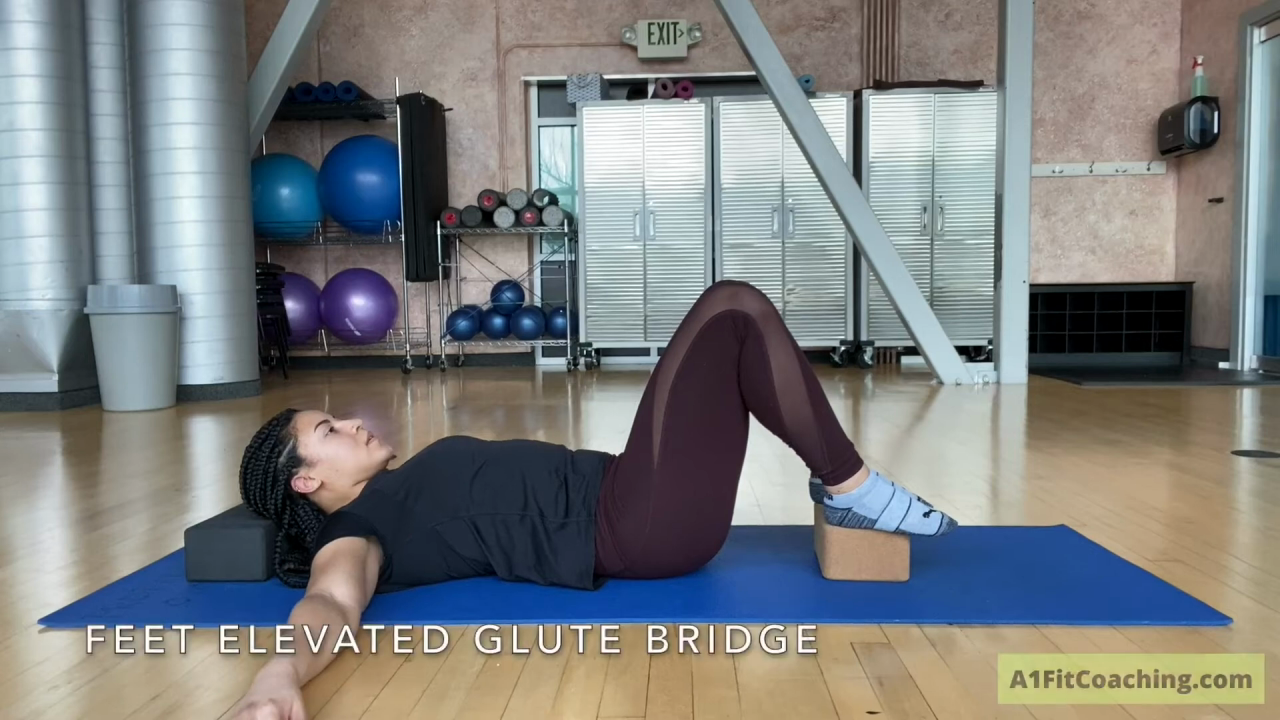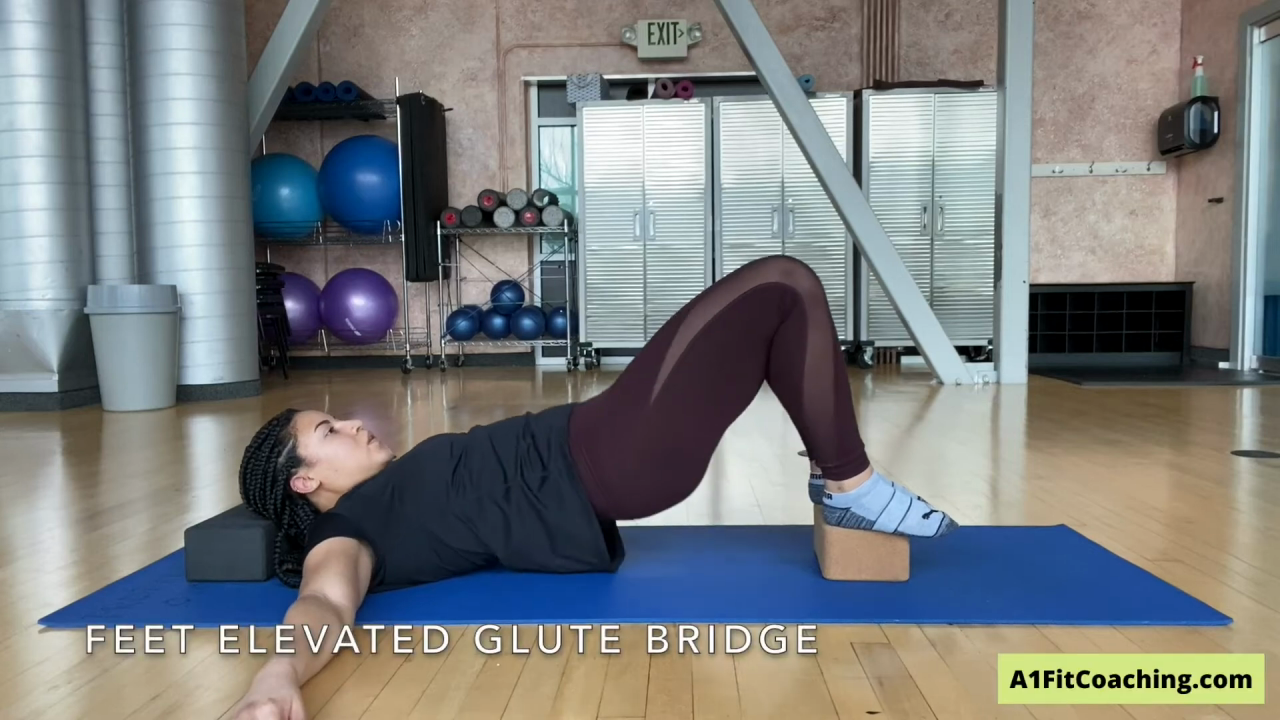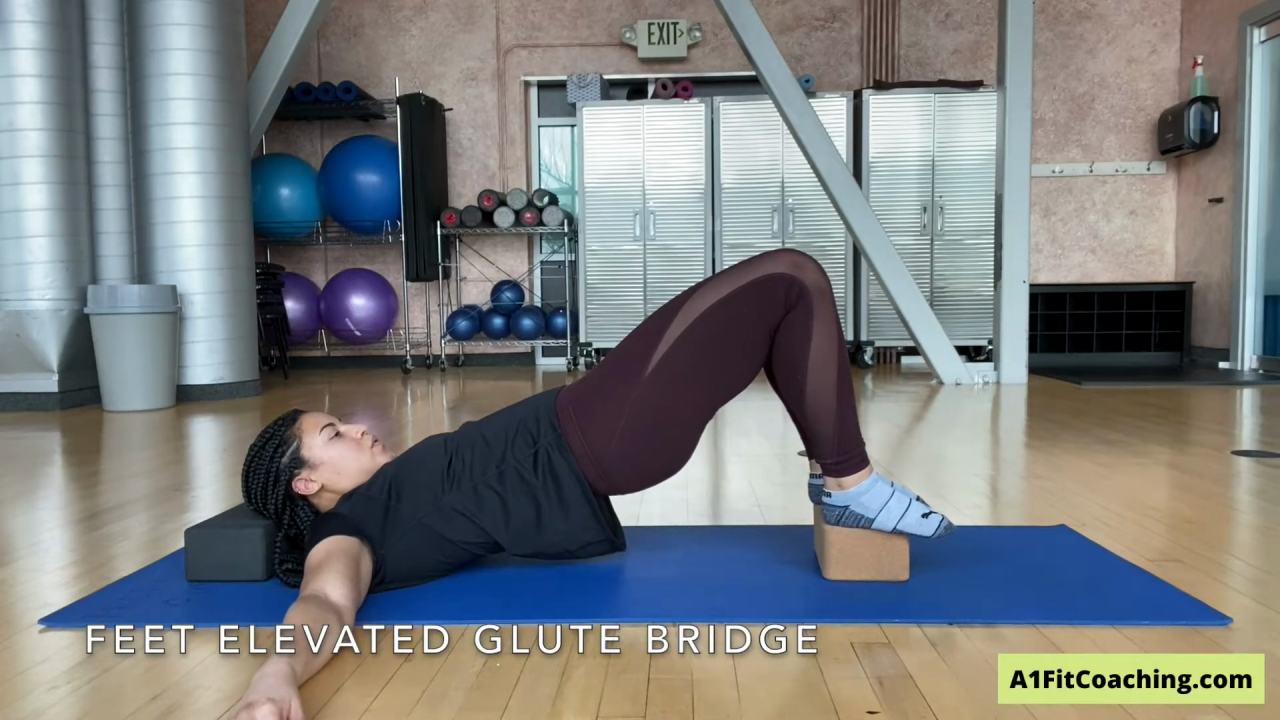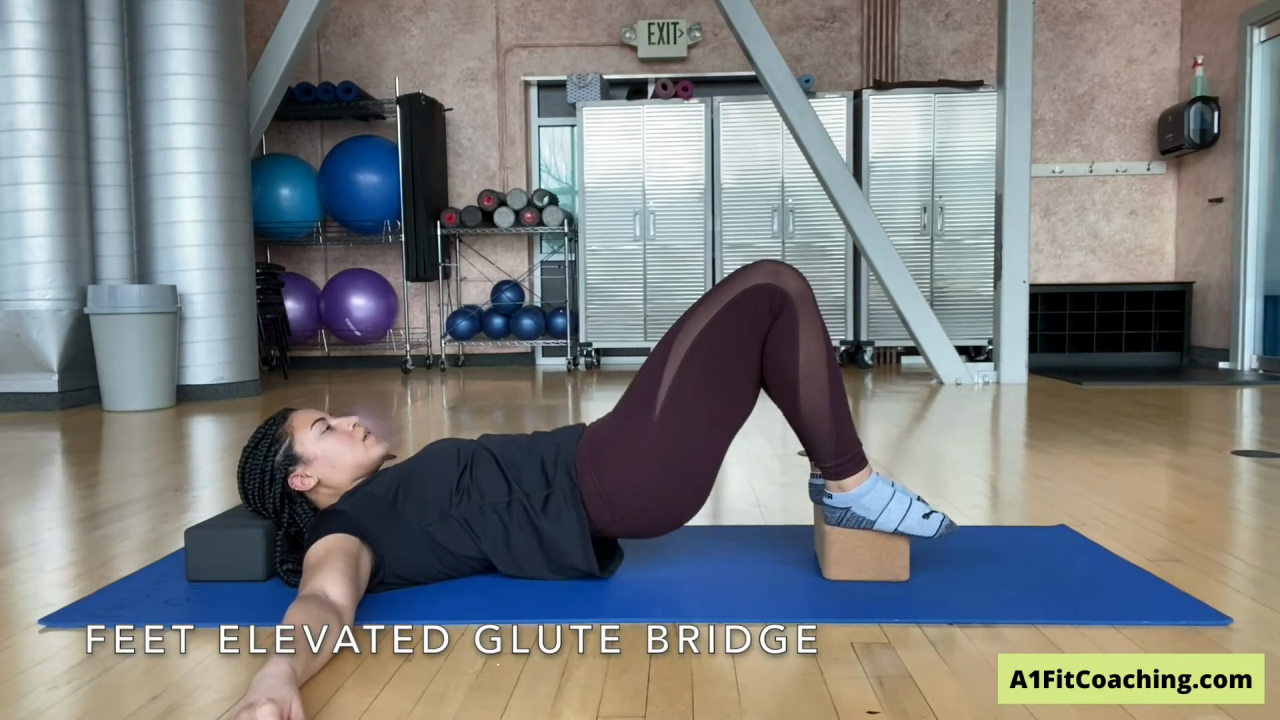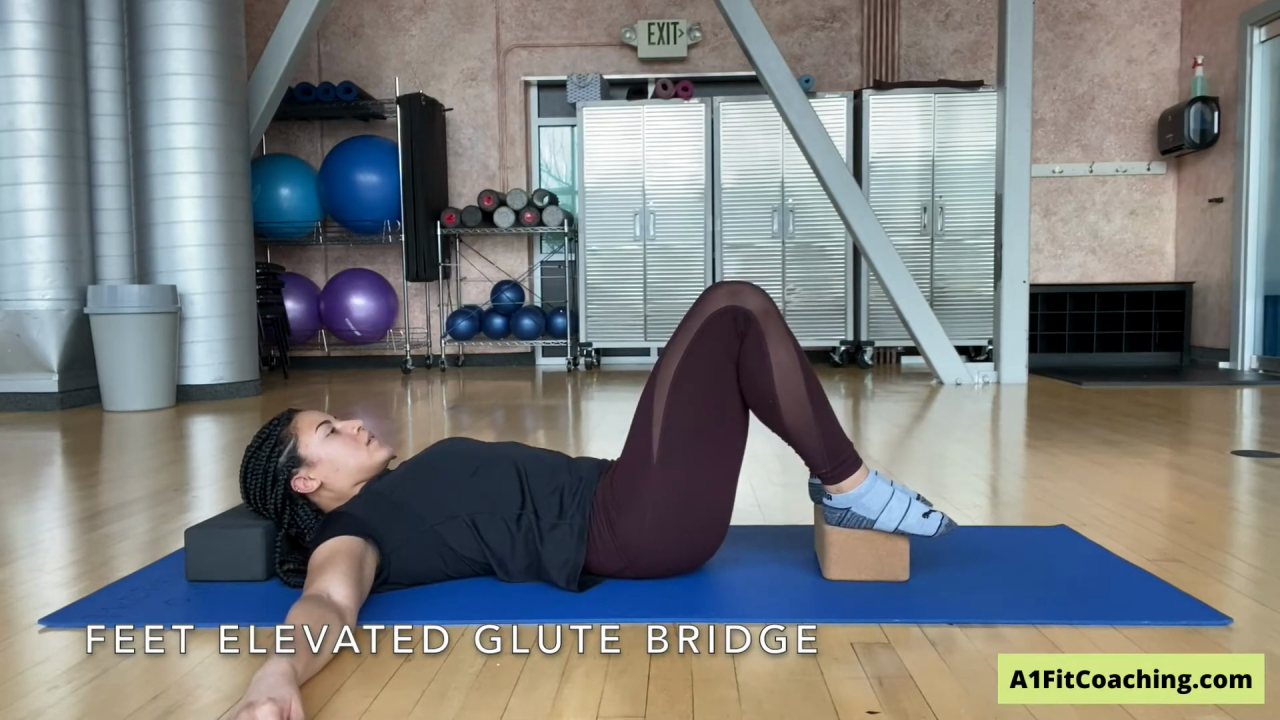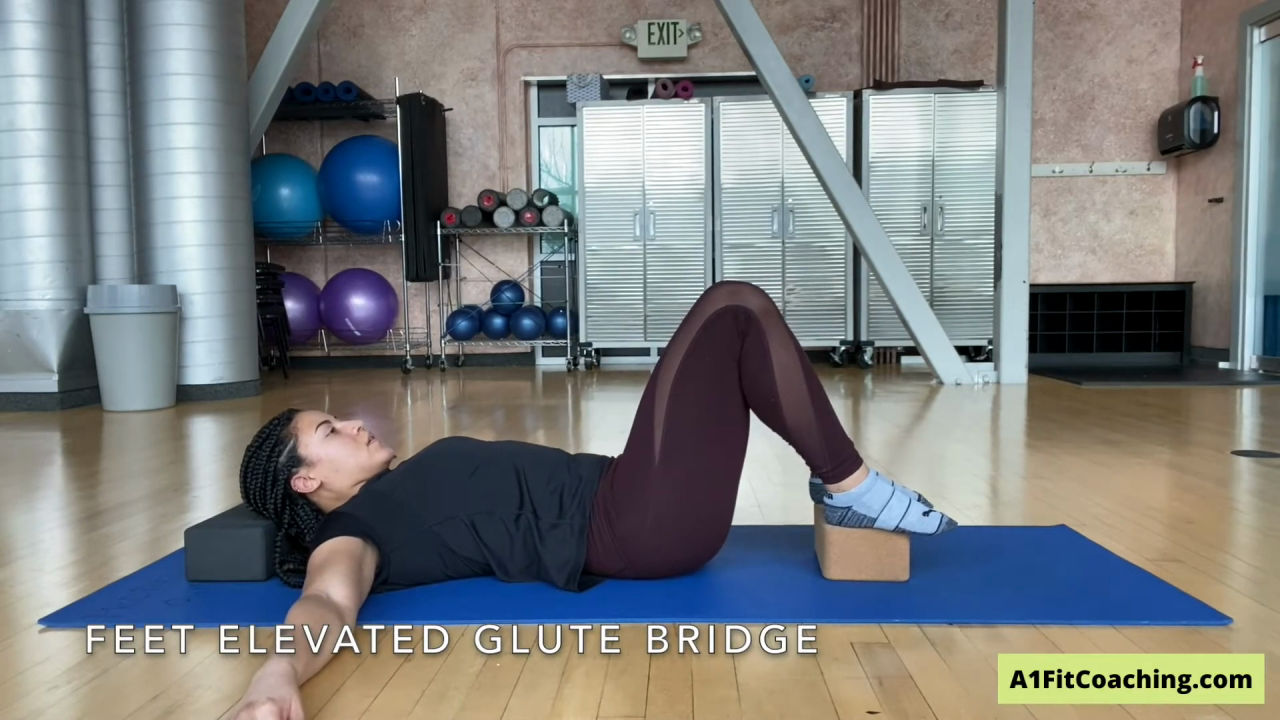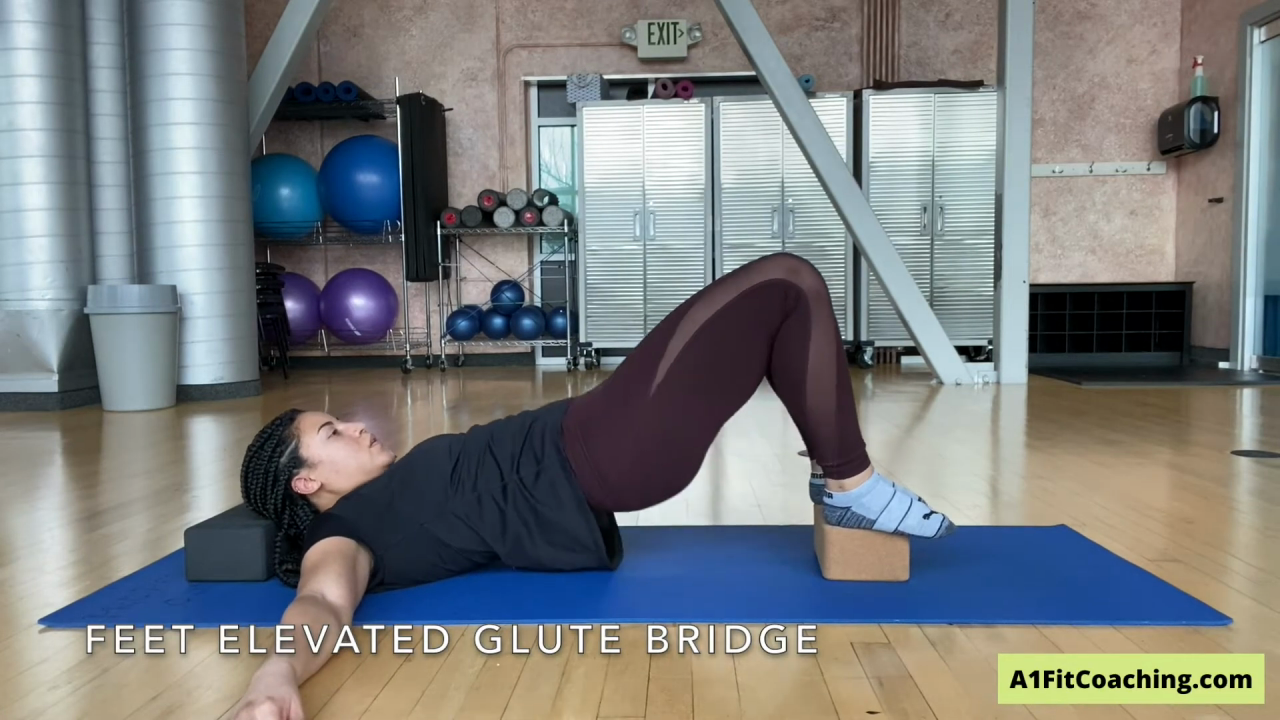
dt=0.7s
person 1, frame 1
left shoulder: (390, 501)
right shoulder: (356, 535)
right elbow: (330, 605)
left hip: (613, 491)
right hip: (648, 525)
left knee: (734, 316)
right knee: (733, 313)
left ankle: (846, 489)
right ankle: (852, 490)
person 1, frame 2
left shoulder: (377, 505)
right shoulder: (344, 536)
right elbow: (326, 603)
left hip: (604, 455)
right hip: (619, 455)
left knee: (778, 292)
right knee: (786, 286)
left ankle: (841, 483)
right ankle: (851, 489)
person 1, frame 3
left shoulder: (376, 505)
right shoulder: (347, 535)
right elbow: (326, 602)
left hip: (592, 435)
right hip: (607, 434)
left knee: (786, 291)
right knee: (792, 281)
left ankle: (844, 483)
right ankle: (849, 486)
person 1, frame 4
left shoulder: (385, 499)
right shoulder: (343, 535)
right elbow: (325, 603)
left hip: (604, 475)
right hip: (629, 478)
left knee: (766, 297)
right knee: (771, 288)
left ankle: (845, 486)
right ankle: (852, 488)
person 1, frame 5
left shoulder: (388, 498)
right shoulder: (353, 534)
right elbow: (327, 602)
left hip: (611, 498)
right hip: (643, 526)
left knee: (738, 321)
right knee: (734, 310)
left ankle: (847, 490)
right ankle: (851, 489)
person 1, frame 6
left shoulder: (391, 501)
right shoulder: (350, 536)
right elbow: (328, 603)
left hip: (616, 499)
right hip: (647, 525)
left knee: (736, 315)
right knee: (735, 310)
left ankle: (848, 489)
right ankle: (852, 489)
person 1, frame 7
left shoulder: (378, 505)
right shoulder: (343, 538)
right elbow: (324, 603)
left hip: (596, 445)
right hip: (616, 447)
left knee: (780, 290)
right knee: (787, 284)
left ankle: (846, 483)
right ankle: (851, 488)
